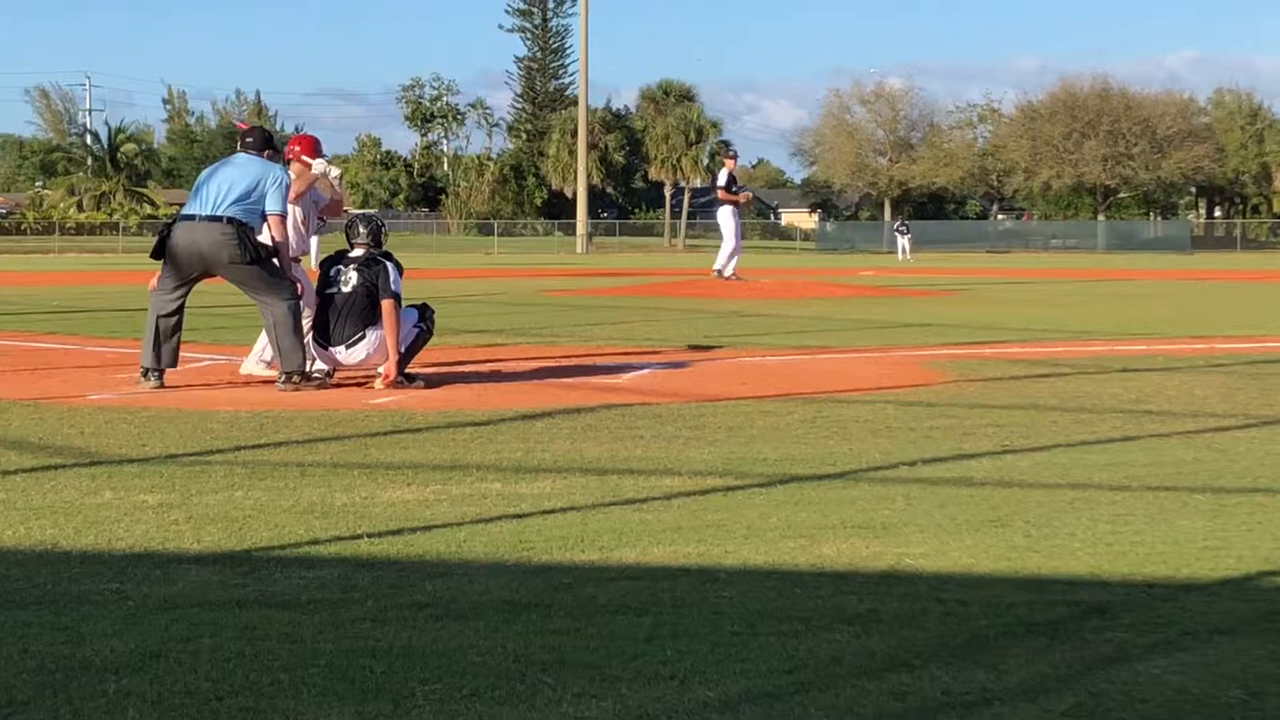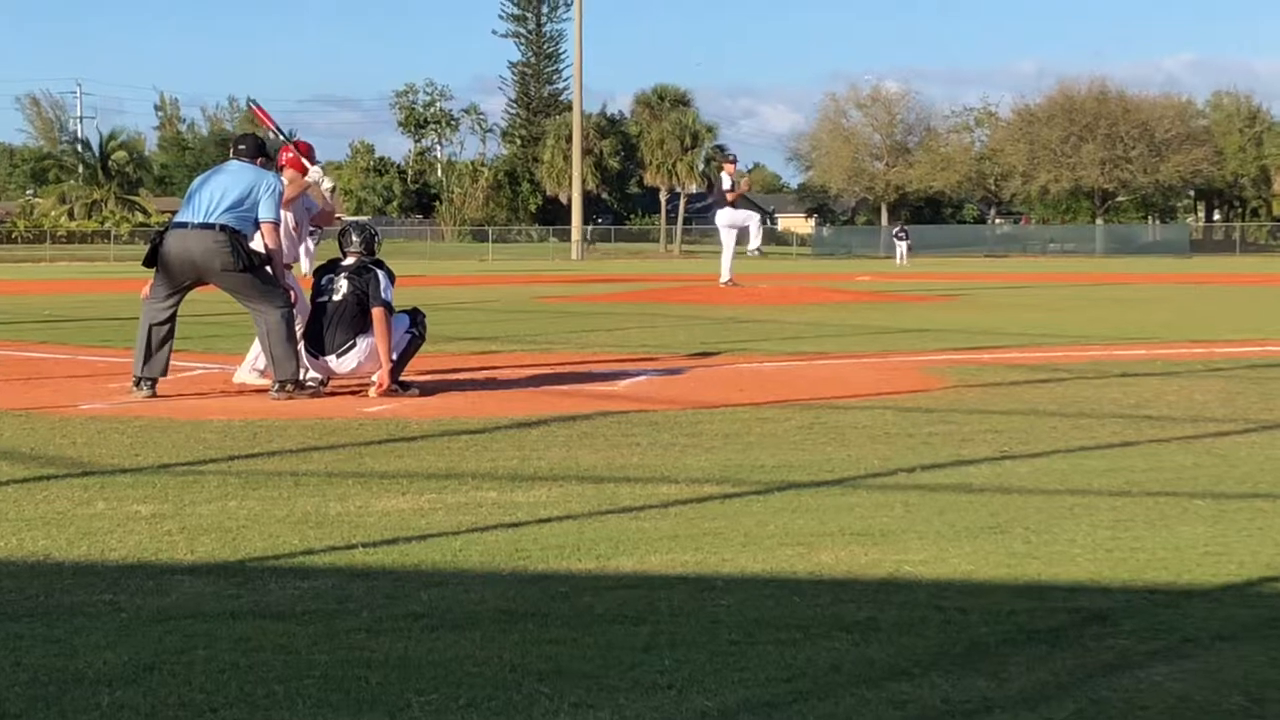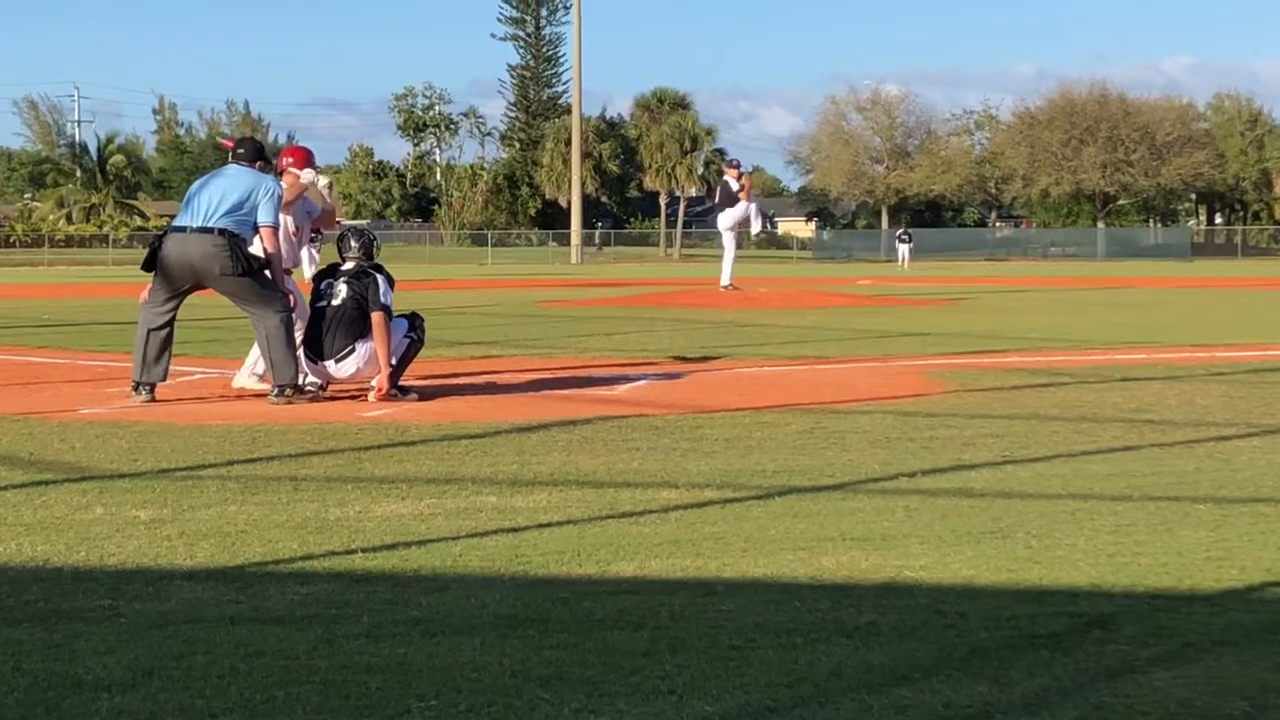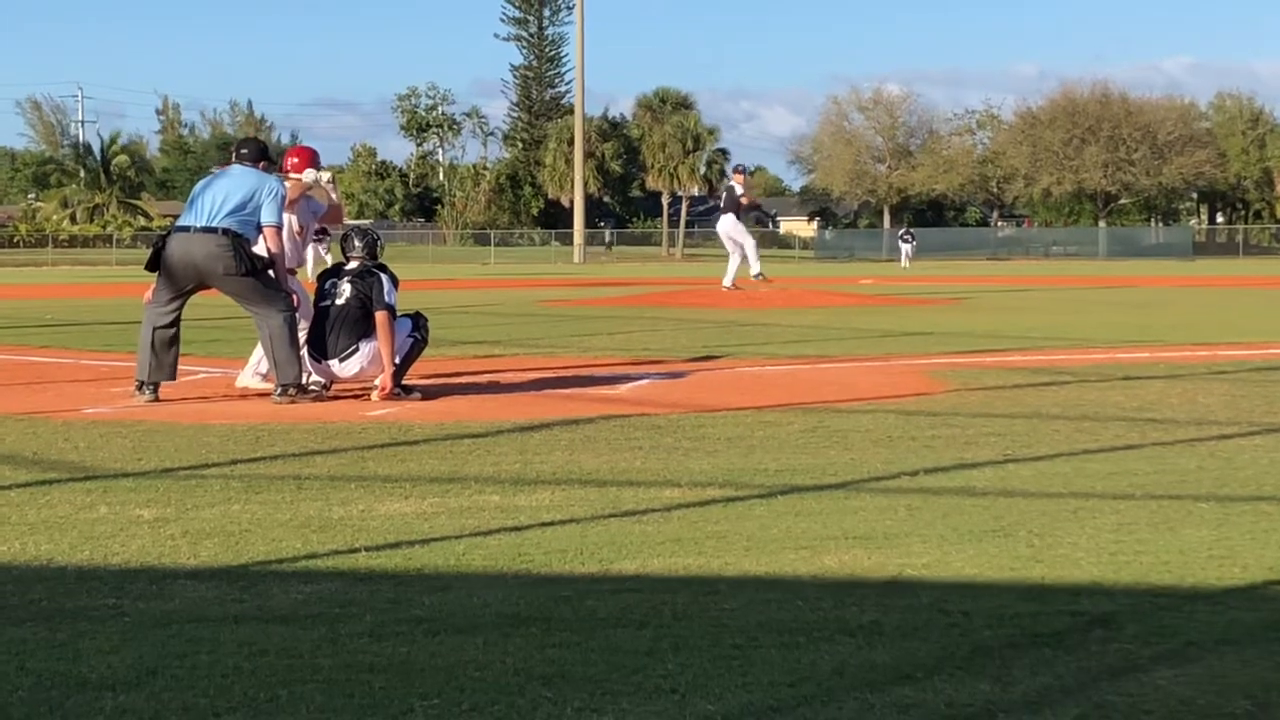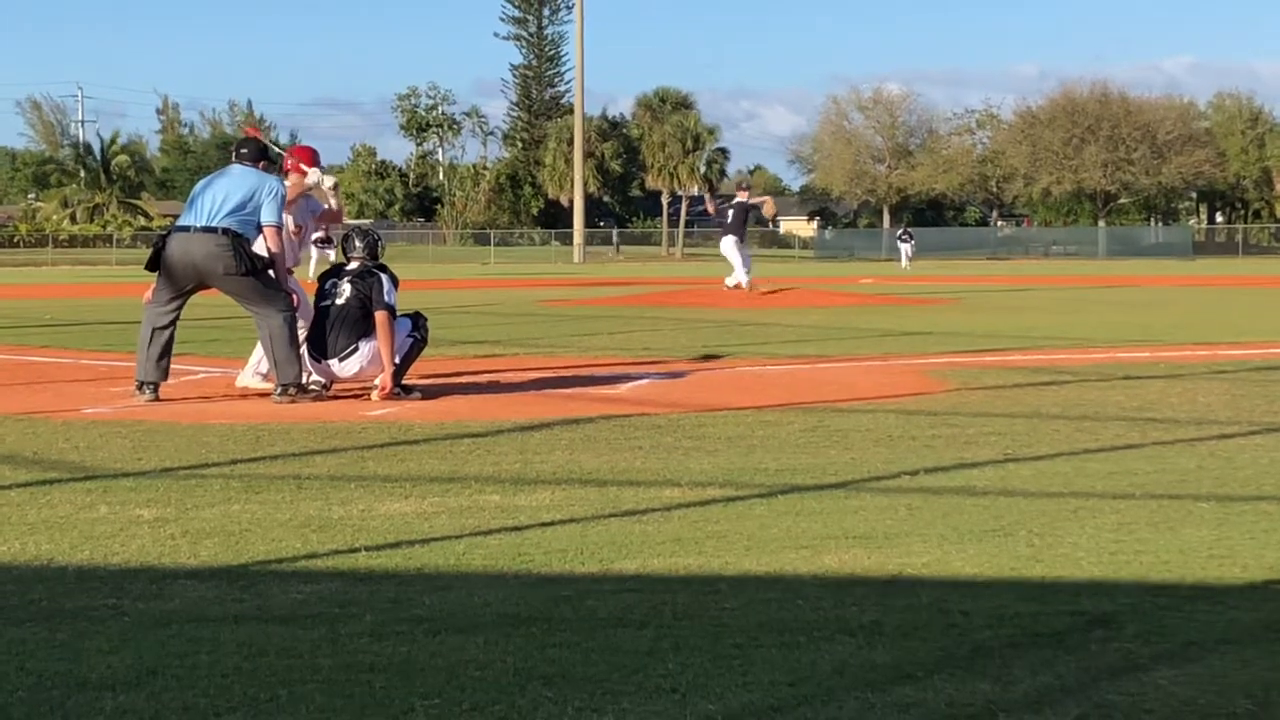
dt=0.3s
person 1, frame 1
left shoulder: (212, 169)
right shoulder: (274, 172)
right elbow: (276, 226)
left wrist: (167, 266)
right wrist: (287, 273)
left hip: (182, 235)
right hip: (226, 237)
left knee: (164, 296)
right knee: (282, 295)
left ankle: (152, 372)
right ankle: (292, 374)
person 1, frame 2
left shoulder: (205, 176)
right shoulder: (267, 179)
right elbow: (269, 233)
left wrist: (159, 275)
right wrist: (280, 281)
left hip: (174, 243)
right hip: (218, 245)
left knee: (156, 304)
right knee: (275, 304)
left ankle: (144, 382)
right ankle: (286, 383)
person 1, frame 3
left shoulder: (203, 180)
right shoulder: (266, 183)
right elbow: (269, 238)
left wrist: (158, 279)
right wrist: (280, 285)
left hip: (173, 247)
right hip: (217, 249)
left knee: (154, 309)
right knee: (274, 308)
left ankle: (143, 386)
right ankle: (285, 387)
person 1, frame 4
left shoulder: (206, 181)
right shoulder: (269, 183)
right elbow: (272, 238)
left wrist: (162, 279)
right wrist: (283, 284)
left hip: (177, 246)
right hip: (220, 249)
left knee: (158, 309)
right knee: (277, 307)
left ankle: (146, 385)
right ankle: (288, 386)
person 1, frame 5
left shoulder: (207, 180)
right shoulder: (269, 183)
right elbow: (272, 238)
left wrist: (161, 279)
right wrist: (283, 285)
left hip: (177, 246)
right hip: (221, 249)
left knee: (158, 308)
right knee: (278, 307)
left ankle: (147, 385)
right ankle: (288, 386)
person 2, frame 1
left shoulder: (310, 189)
left elbow: (335, 210)
right elbow: (293, 194)
left wrist: (335, 183)
right wrist: (317, 172)
left hip: (292, 263)
left knee: (309, 310)
left ankle: (305, 360)
right ankle: (256, 362)
person 2, frame 2
left shoulder: (303, 196)
left elbow: (326, 220)
right elbow: (283, 199)
left wrist: (326, 194)
right wrist: (310, 180)
left hip: (283, 269)
left knee: (301, 318)
left ankle: (300, 368)
right ankle: (249, 371)
person 2, frame 3
left shoulder: (303, 201)
left elbow: (328, 222)
right elbow: (282, 203)
left wrist: (325, 193)
right wrist: (305, 182)
left hip: (283, 274)
left knee: (302, 323)
right ankle: (249, 376)
person 2, frame 4
left shoulder: (309, 201)
right elbow: (286, 200)
left wrist: (330, 189)
right wrist: (308, 181)
left hip: (288, 274)
left knee: (305, 321)
left ankle: (301, 372)
right ankle: (252, 375)
person 2, frame 5
left shoulder: (307, 200)
left elbow: (335, 217)
right elbow: (283, 200)
left wrist: (332, 193)
right wrist: (309, 182)
left hip: (284, 272)
left knee: (305, 320)
left ankle: (301, 371)
right ankle: (252, 374)
person 3, frame 1
left shoulder: (330, 263)
right shoulder: (383, 264)
left elbow: (320, 306)
right elbow: (389, 309)
right wrist: (394, 359)
left hip: (322, 350)
right hip: (358, 349)
right knee: (423, 314)
left ankle: (322, 369)
right ankle: (392, 374)
person 3, frame 2
left shoulder: (324, 272)
right shoulder: (374, 272)
right elbow: (380, 317)
right wrist: (386, 367)
left hip: (314, 360)
right hip: (350, 358)
right knee: (415, 319)
right ankle: (387, 381)
person 3, frame 3
left shoulder: (323, 277)
right shoulder: (374, 277)
right elbow: (379, 322)
right wrist: (385, 371)
left hip: (313, 365)
right hip: (349, 362)
right knee: (413, 324)
right ankle: (387, 386)
person 3, frame 4
left shoulder: (328, 276)
right shoulder: (378, 277)
right elbow: (383, 321)
right wrist: (389, 370)
left hip: (317, 365)
right hip: (352, 362)
right knee: (416, 323)
left ankle: (319, 381)
right ankle: (390, 386)
person 3, frame 5
left shoulder: (329, 276)
right shoulder: (378, 277)
right elbow: (383, 321)
right wrist: (389, 370)
left hip: (316, 364)
right hip: (351, 362)
right knee: (416, 323)
left ankle: (319, 381)
right ankle: (390, 385)
